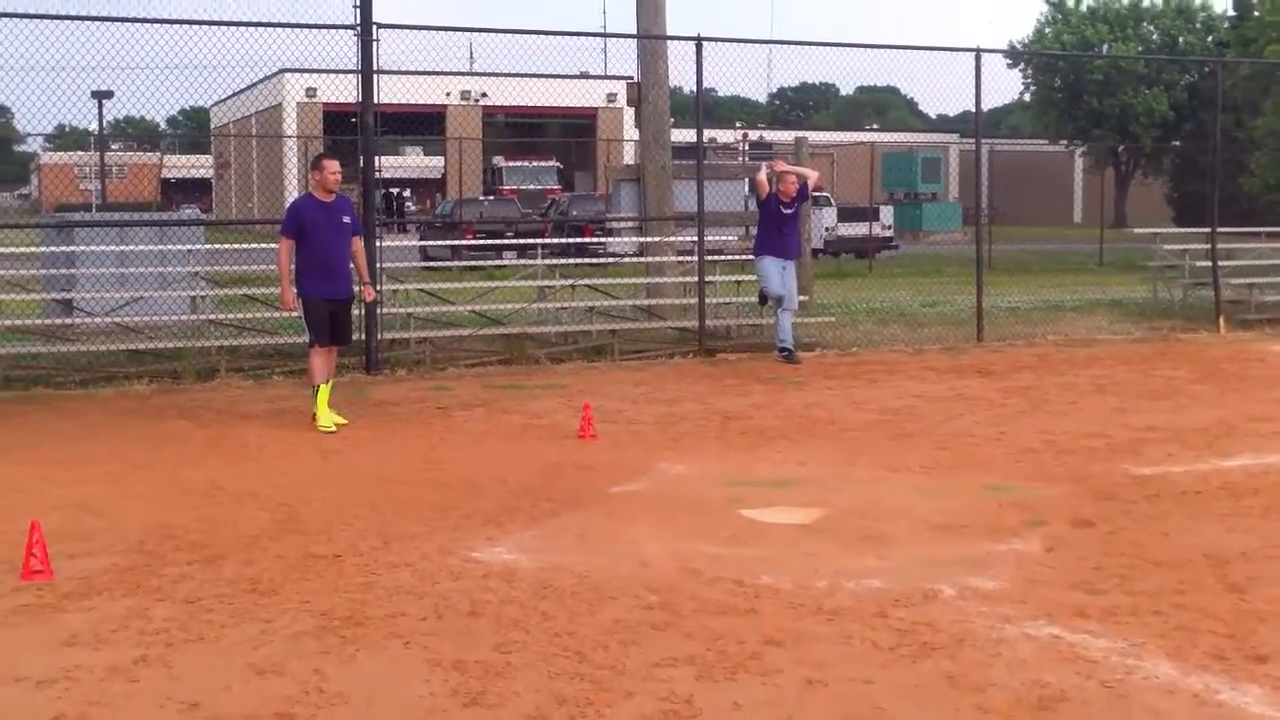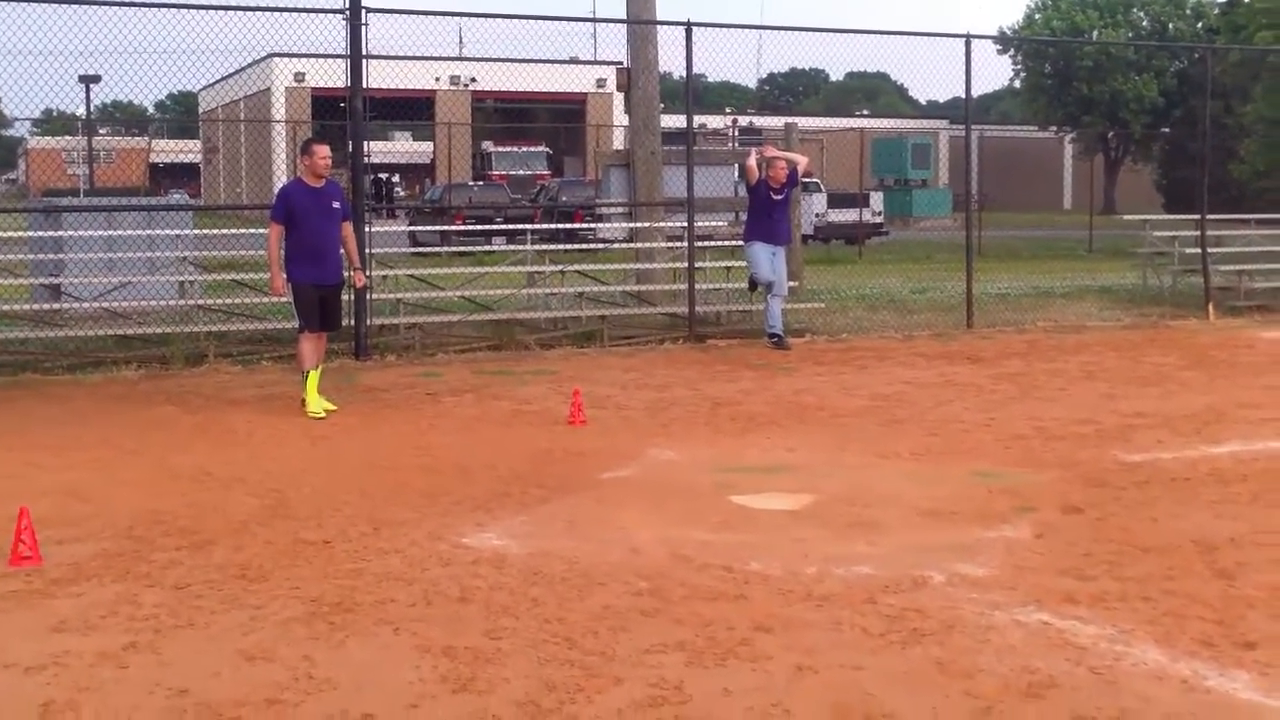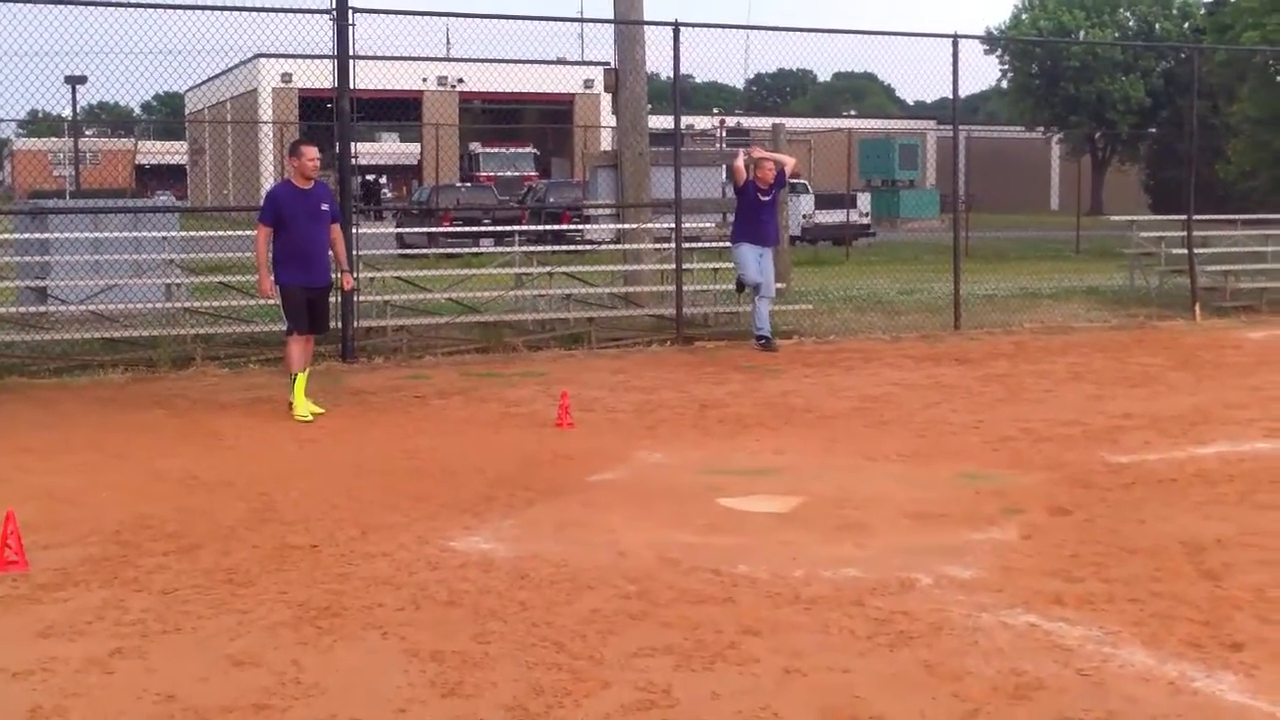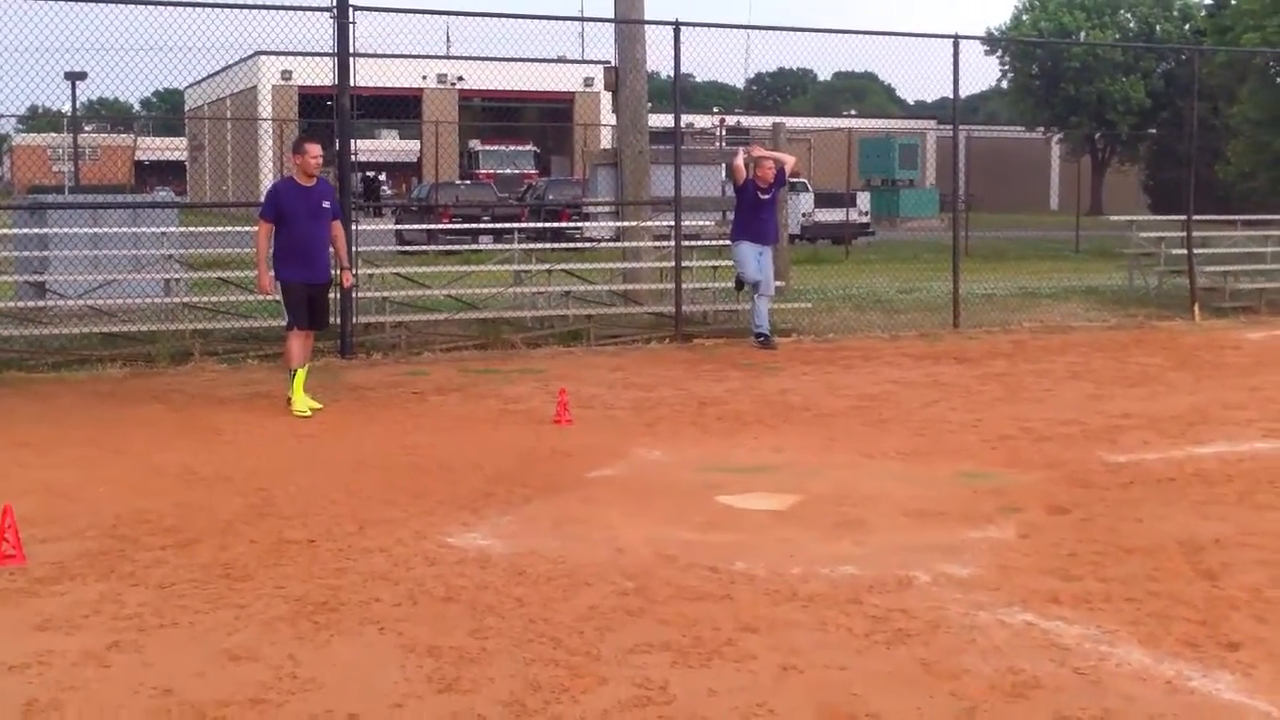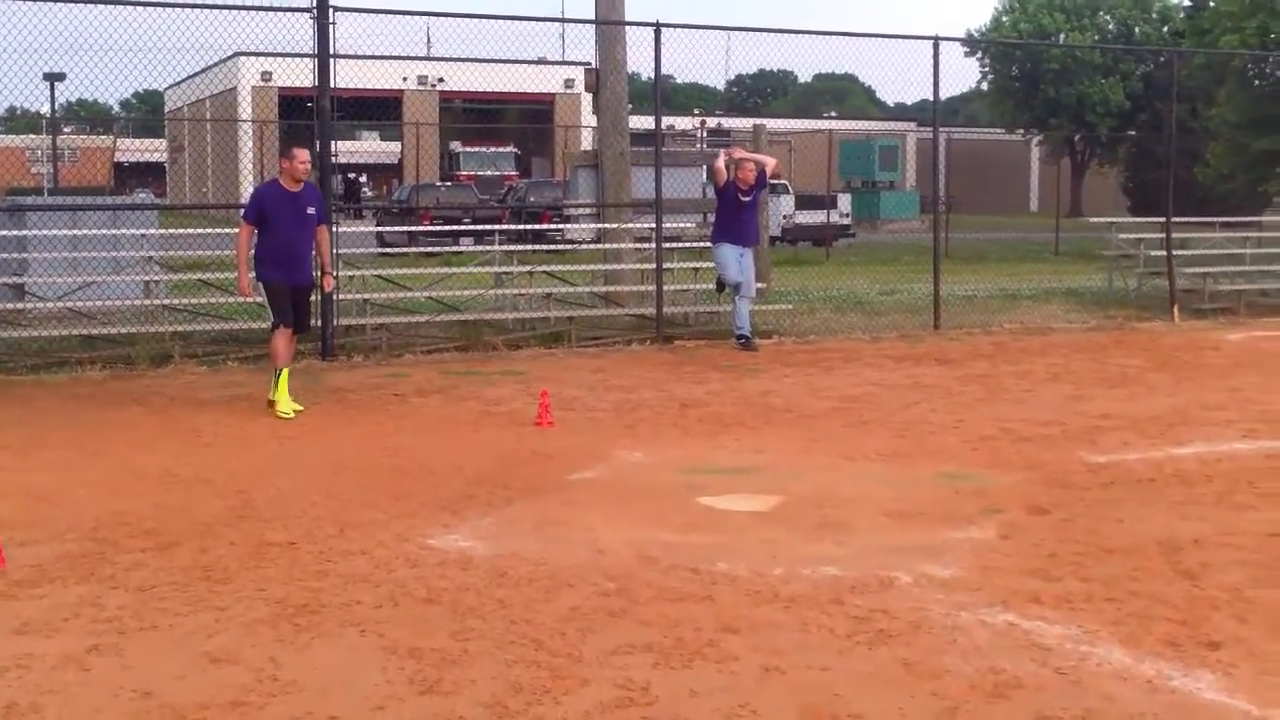
dt=0.3s
person 1, frame 1
left shoulder: (347, 206)
right shoulder: (300, 207)
left elbow: (356, 246)
right elbow: (285, 249)
left wrist: (366, 281)
right wrist: (286, 287)
left hip: (343, 292)
right hip: (313, 292)
left knee: (333, 347)
right knee: (319, 346)
left ankle: (325, 405)
right ankle: (320, 408)
person 1, frame 2
left shoulder: (336, 191)
right shoulder: (289, 192)
left elbow: (346, 231)
right elbow: (275, 234)
left wrist: (356, 266)
right wrist: (276, 272)
left hip: (333, 277)
right hip: (303, 278)
left knee: (323, 333)
right knee: (309, 332)
left ankle: (314, 391)
right ankle: (309, 394)
person 1, frame 3
left shoulder: (325, 192)
right shoulder: (278, 194)
left elbow: (335, 233)
right elbow: (263, 236)
left wrist: (345, 269)
right wrist: (264, 275)
left hip: (320, 279)
right hip: (290, 280)
left knee: (310, 335)
right knee: (296, 334)
left ankle: (301, 394)
right ankle: (297, 398)
person 1, frame 4
left shoulder: (327, 190)
right shoulder: (280, 190)
left elbow: (336, 230)
right elbow: (263, 232)
left wrist: (345, 266)
right wrist: (263, 271)
left hip: (321, 276)
right hip: (291, 276)
left knee: (310, 331)
right knee: (297, 330)
left ankle: (299, 390)
right ankle: (295, 393)
person 1, frame 5
left shoulder: (314, 194)
right shoulder: (264, 194)
left elbow: (322, 234)
right elbow: (245, 232)
left wrist: (327, 271)
right wrist: (243, 272)
left hip: (302, 277)
right hip: (272, 275)
left knee: (293, 332)
right knee: (283, 328)
left ankle: (276, 392)
right ankle: (283, 394)
person 2, frame 1
left shoulder: (797, 198)
right shoulder: (769, 200)
left elbow: (814, 175)
right elbow: (760, 180)
left wrist: (787, 168)
right wrist: (764, 168)
left hip: (789, 259)
right hip: (767, 256)
left knee: (788, 305)
right knee: (776, 291)
left ankle: (785, 348)
right ankle: (766, 292)
person 2, frame 2
left shoulder: (787, 184)
right shoulder: (759, 186)
left elbow: (804, 161)
right elbow: (750, 166)
left wrist: (777, 153)
right wrist: (754, 154)
left hip: (779, 245)
right hip: (757, 242)
left knee: (778, 291)
right knee: (766, 277)
left ankle: (774, 334)
right ankle: (755, 278)
person 2, frame 3
left shoulder: (775, 185)
right shoulder: (747, 187)
left elbow: (791, 161)
right elbow: (738, 166)
left wrist: (764, 154)
right wrist: (741, 155)
left hip: (766, 246)
right hip: (744, 244)
left knee: (765, 292)
right knee: (753, 279)
left ankle: (762, 336)
right ankle: (743, 279)
person 2, frame 4
left shoulder: (775, 184)
right shoulder: (746, 186)
left elbow: (791, 160)
right elbow: (737, 165)
left wrist: (764, 153)
right wrist: (741, 153)
left hip: (766, 245)
right hip: (744, 242)
left knee: (765, 290)
right knee: (753, 277)
left ankle: (761, 333)
right ankle: (742, 277)
person 2, frame 5
left shoulder: (756, 186)
right shoulder: (727, 188)
left elbow: (772, 162)
right elbow: (718, 167)
left wrist: (745, 155)
right wrist: (723, 155)
left hip: (746, 247)
right hip: (725, 244)
left knee: (746, 292)
right knee: (734, 279)
left ankle: (742, 335)
right ankle: (723, 279)
